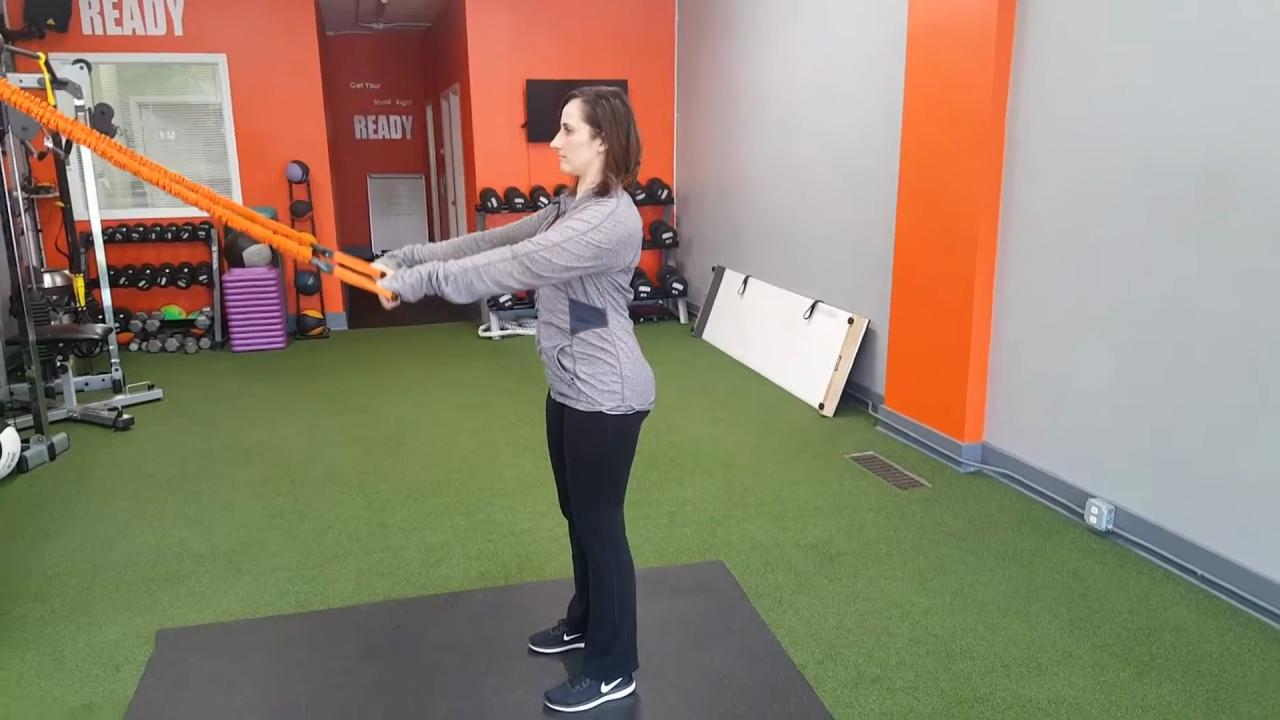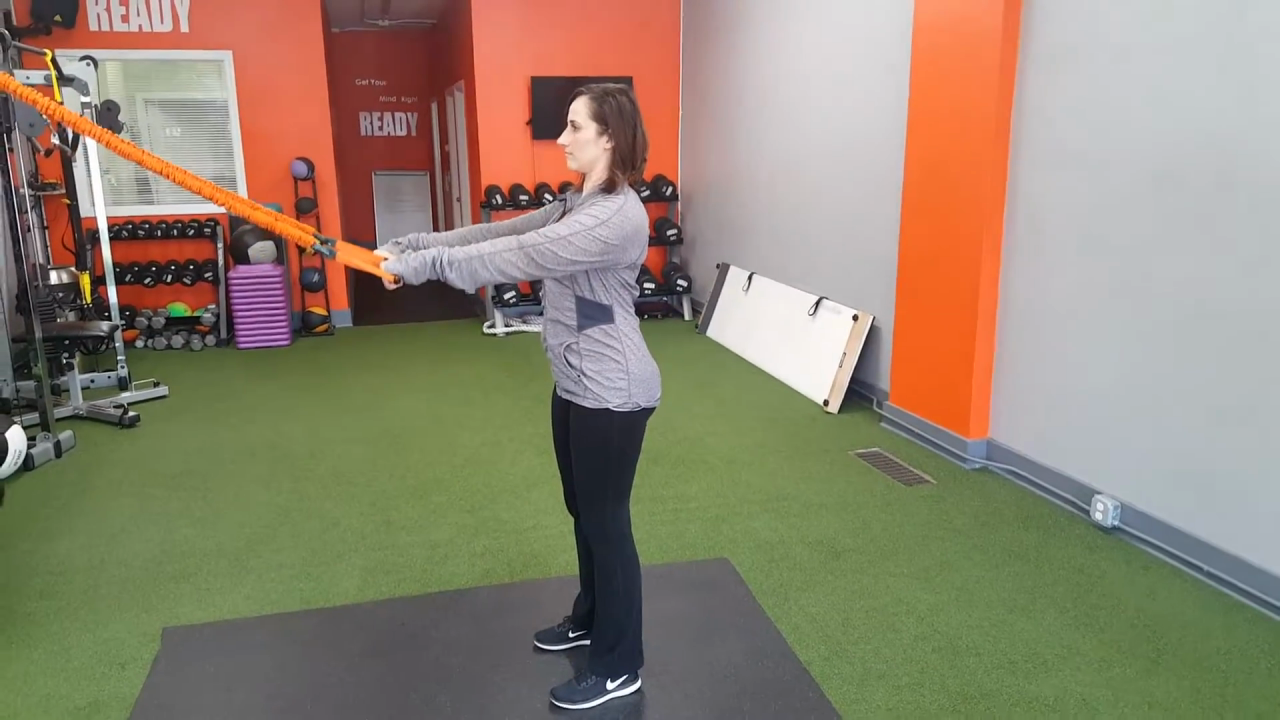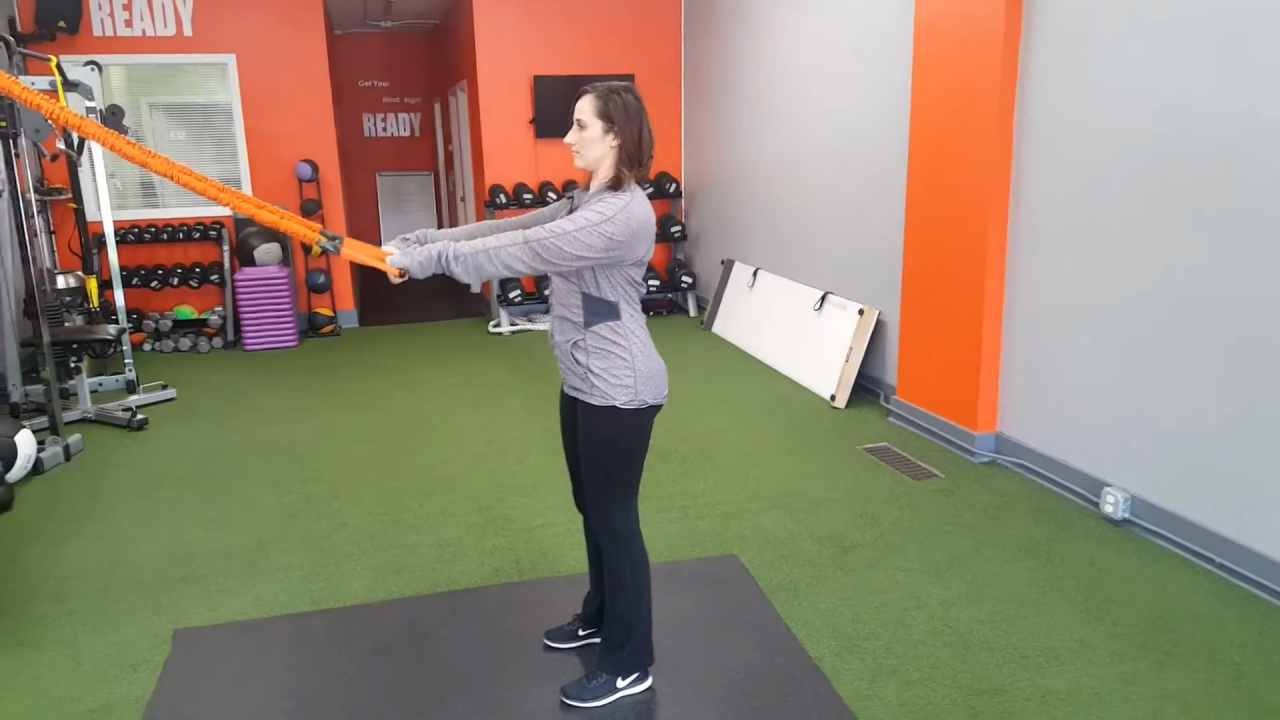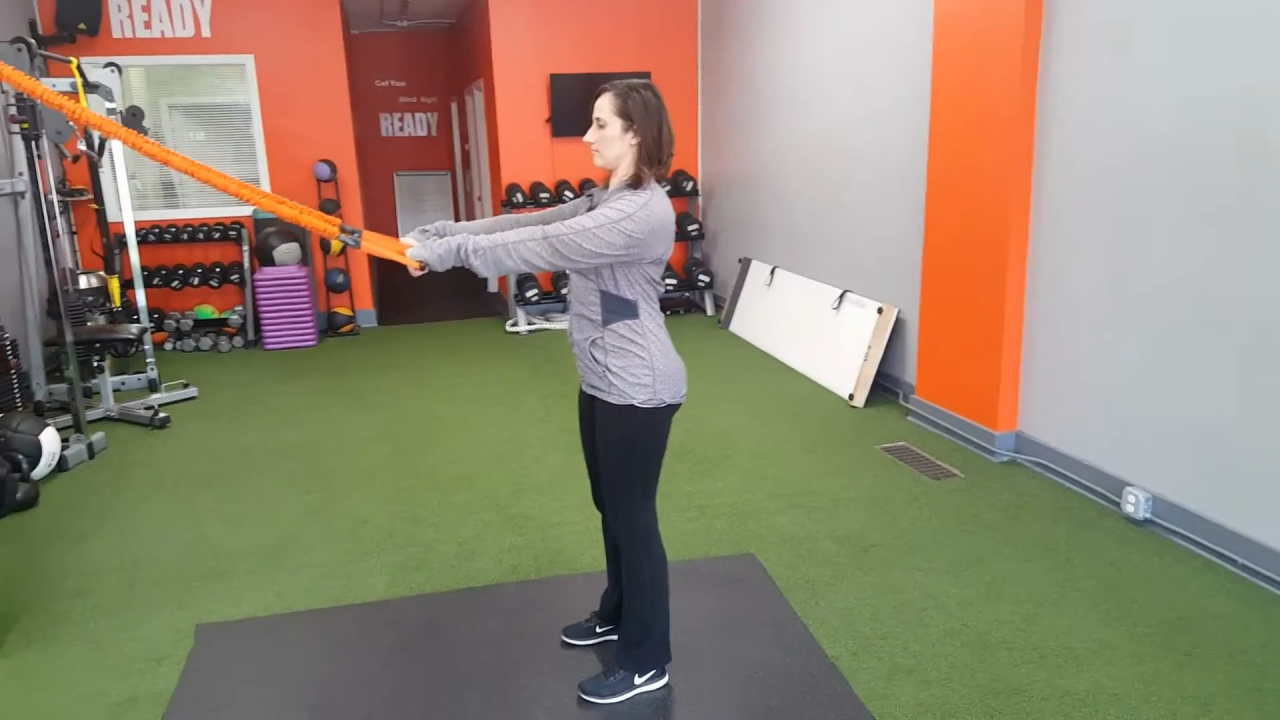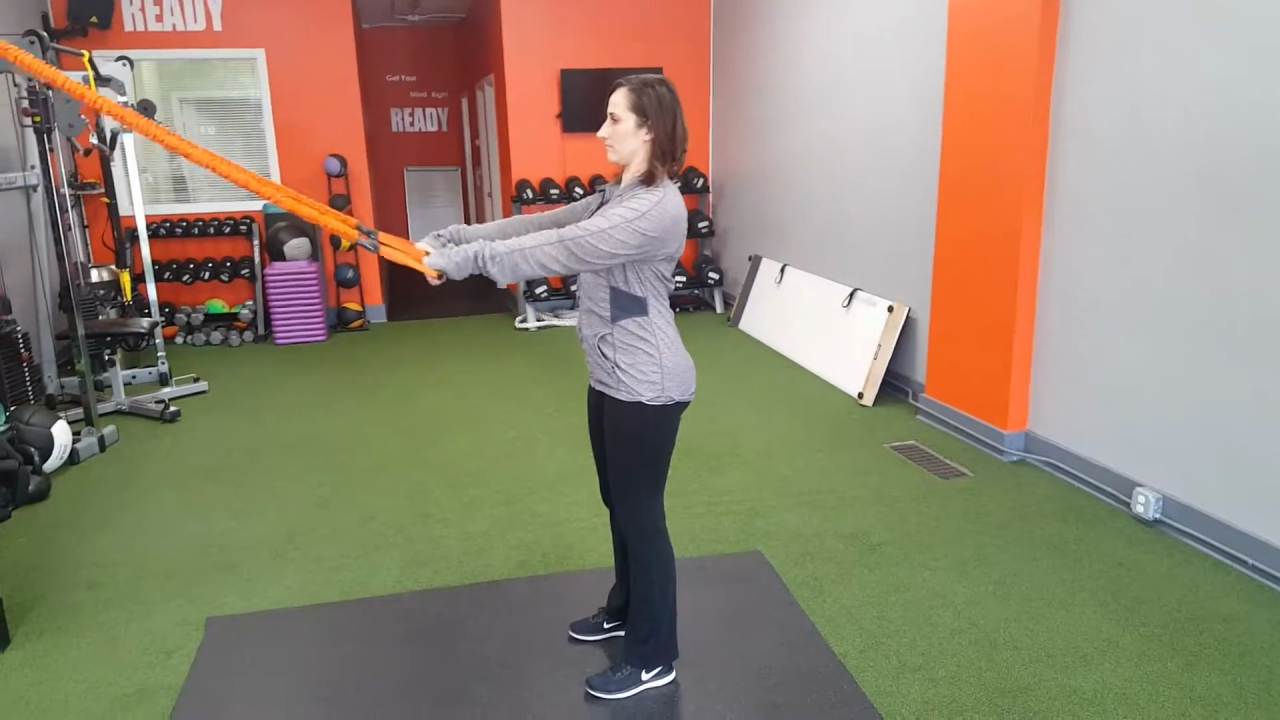
dt=0.2s
person 1, frame 1
left shoulder: (612, 219)
right shoulder: (570, 207)
left elbow: (520, 266)
right elbow: (495, 241)
left wrist: (420, 280)
right wrist: (405, 258)
left hip: (606, 396)
right hip: (570, 389)
left knee: (600, 524)
right knee: (577, 515)
left ankle: (612, 670)
right ankle: (584, 621)
person 1, frame 2
left shoulder: (618, 215)
right shoulder: (577, 204)
left elbow: (524, 256)
right elbow: (504, 231)
left wrist: (423, 265)
right wrist: (409, 246)
left hip: (612, 393)
right hip: (576, 385)
left knee: (606, 521)
right knee: (583, 511)
left ankle: (618, 666)
right ankle: (590, 617)
person 1, frame 3
left shoulder: (624, 212)
right shoulder: (585, 202)
left elbow: (528, 250)
right elbow: (510, 227)
left wrist: (429, 258)
right wrist: (416, 241)
left hip: (619, 390)
right hip: (584, 383)
left knee: (614, 518)
right knee: (592, 509)
left ankle: (629, 664)
right ankle: (600, 616)
person 1, frame 4
left shoulder: (645, 211)
right shoulder: (605, 201)
left elbow: (547, 246)
right elbow: (531, 223)
left wrist: (448, 250)
right wrist: (436, 233)
left hip: (637, 389)
right hip: (603, 382)
left knee: (633, 516)
right knee: (610, 507)
left ankle: (646, 662)
right ankle: (618, 614)
person 1, frame 5
left shoulder: (658, 208)
right shoulder: (617, 197)
left elbow: (563, 248)
right elbow: (543, 224)
left wrist: (464, 260)
right wrist: (451, 237)
left hip: (647, 386)
right hip: (612, 378)
left knee: (640, 513)
right knee: (618, 504)
left ankle: (653, 657)
right ankle: (624, 608)
